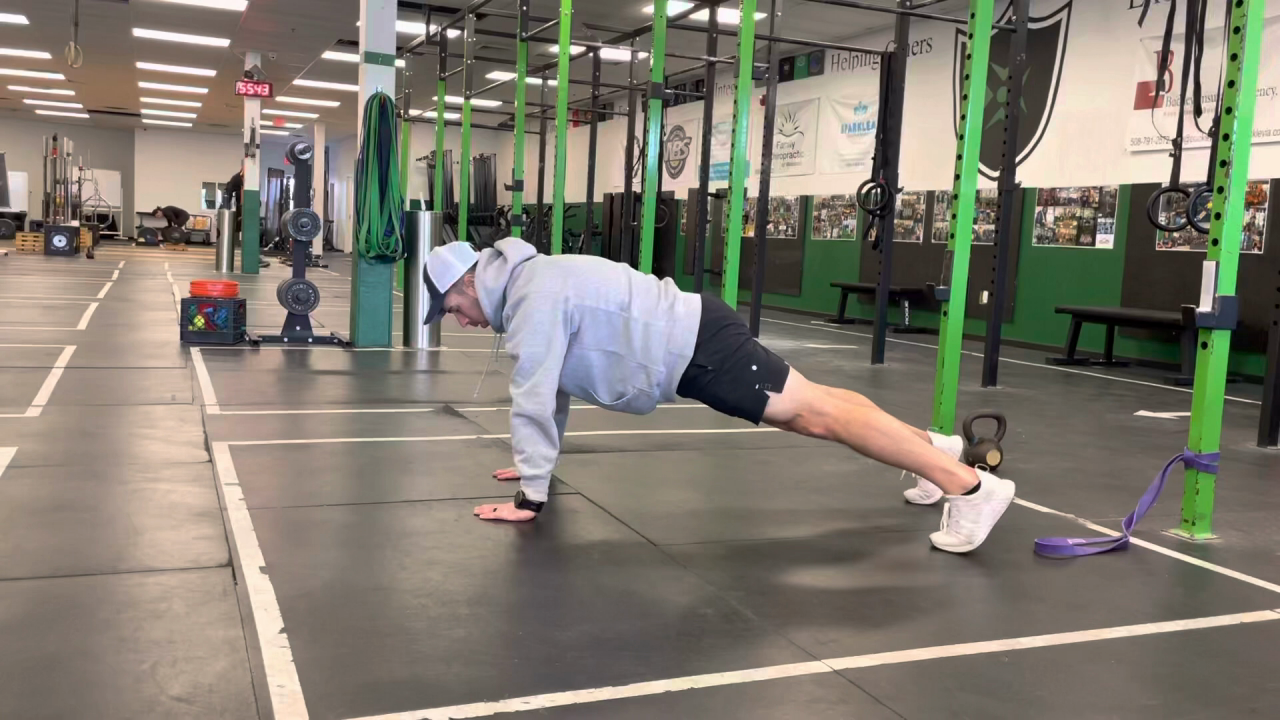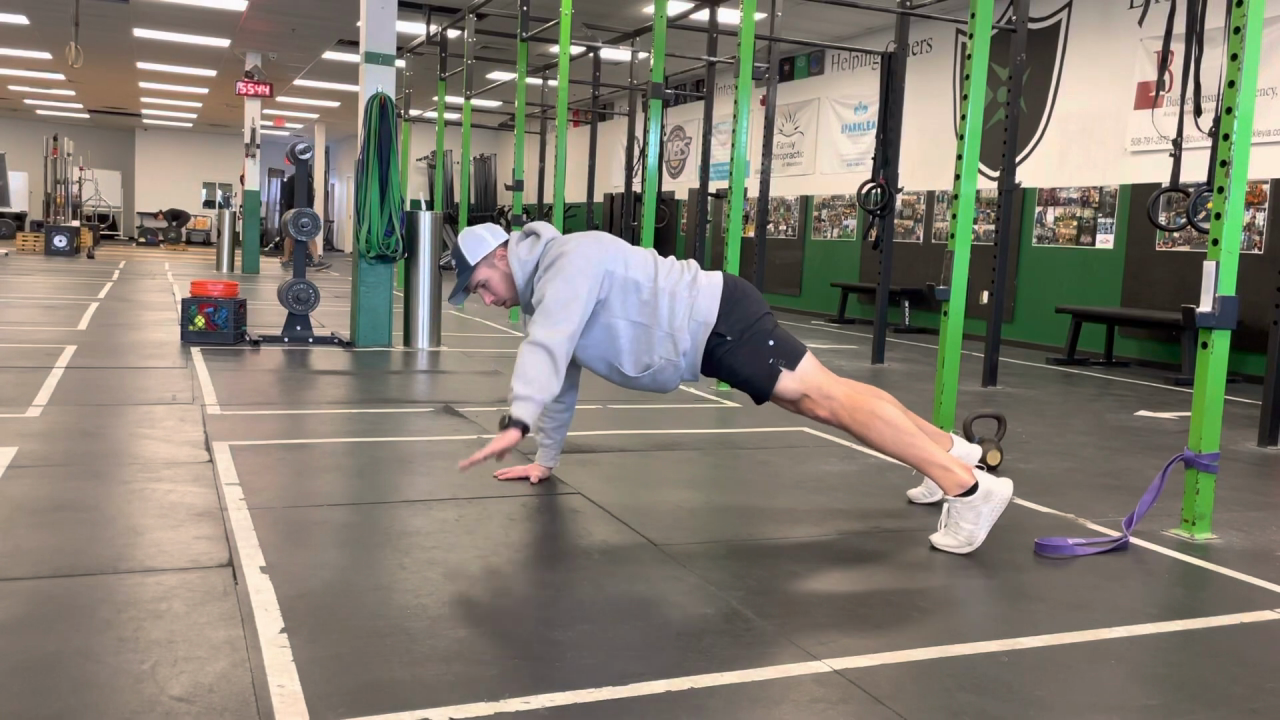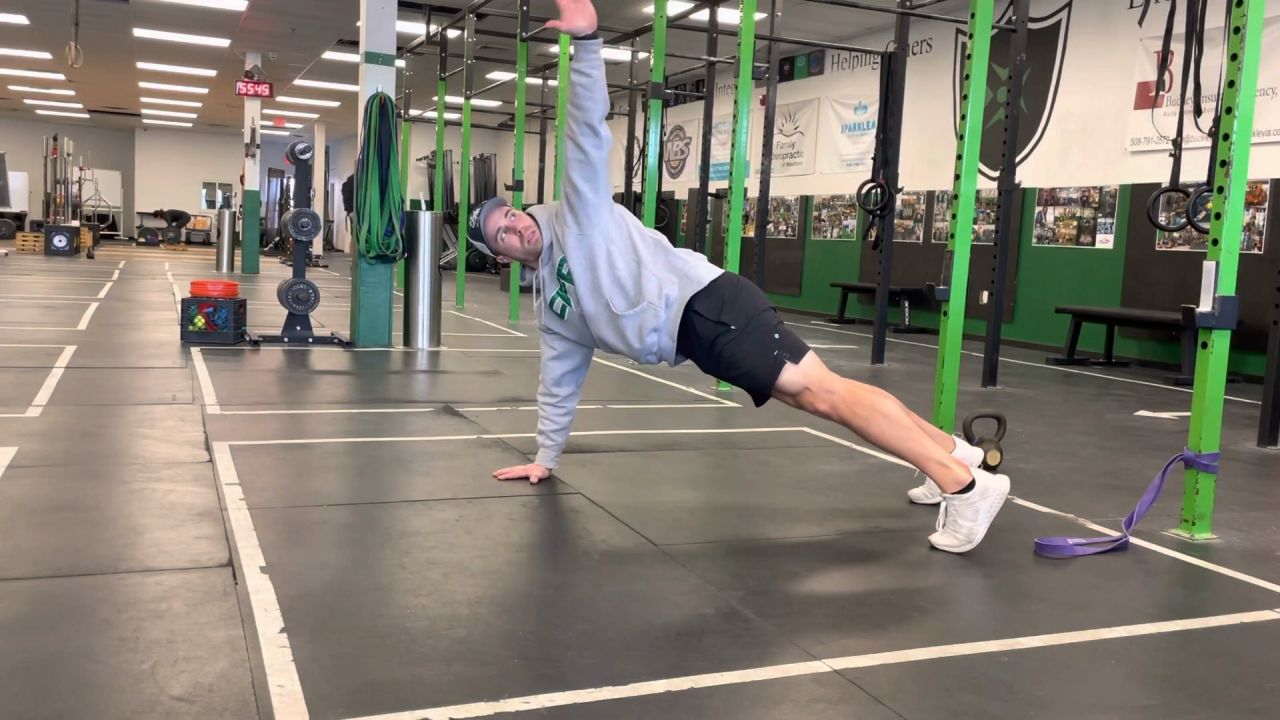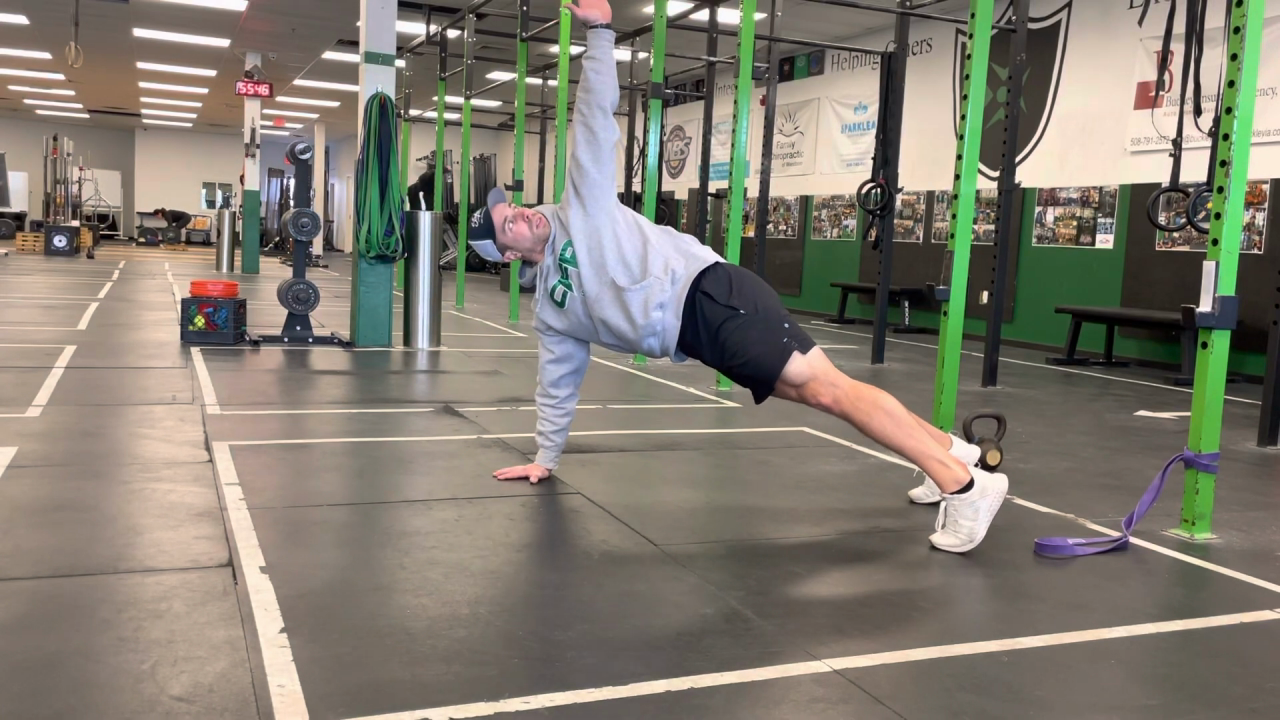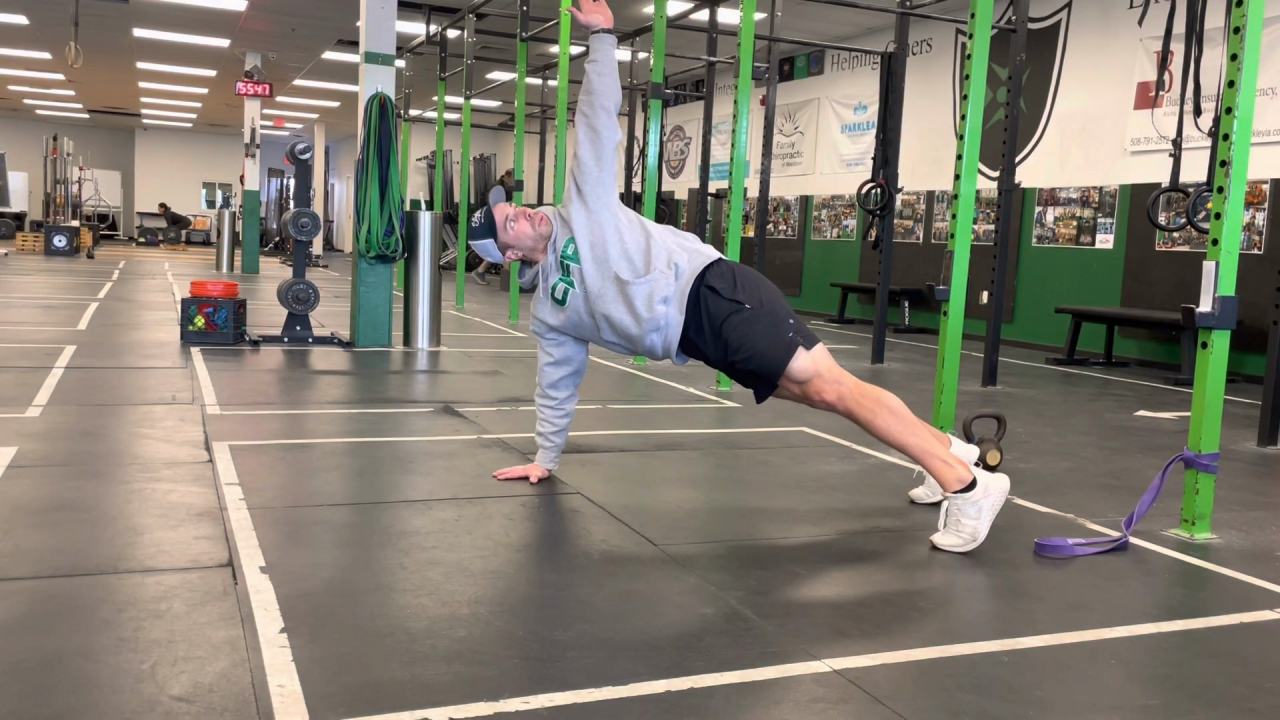
dt=1s
person 1, frame 1
left shoulder: (533, 295)
right shoulder: (529, 286)
left elbow: (533, 399)
right elbow: (553, 387)
left wrist: (531, 495)
right wrist: (537, 460)
left hip: (695, 347)
right hip: (690, 343)
left knee: (812, 411)
right knee: (808, 403)
left ankle: (970, 486)
right ankle: (932, 446)
person 1, frame 2
left shoulder: (568, 260)
right shoulder: (544, 292)
left elbow: (547, 347)
right elbow: (560, 375)
left wrist: (516, 421)
right wrist: (545, 458)
left hip: (717, 318)
right hip: (706, 331)
left knee: (822, 396)
right knee: (821, 393)
left ankle: (967, 484)
right ankle: (950, 447)
person 1, frame 3
left shoulder: (576, 216)
right shoulder: (550, 302)
left elbow: (588, 129)
right elbow: (560, 380)
right wrist: (545, 457)
left hip: (708, 306)
right hip: (694, 337)
left knee: (821, 391)
right knee: (812, 398)
left ankle: (963, 481)
right ankle: (951, 452)
person 1, frame 4
left shoulder: (582, 206)
right shoulder: (550, 306)
left elbow: (596, 115)
right elbow: (558, 381)
right wrist: (546, 456)
left hip: (709, 292)
right hip: (695, 334)
left knee: (825, 386)
right knee: (810, 394)
left ankle: (964, 482)
right ankle: (948, 453)
person 1, frame 5
left shoulder: (583, 206)
right shoulder: (547, 310)
left elbow: (597, 119)
right elbow: (557, 384)
right wrist: (544, 457)
left hip: (713, 291)
right hip: (697, 336)
left knee: (829, 386)
right knee: (814, 396)
left ankle: (967, 483)
right ankle: (947, 453)
